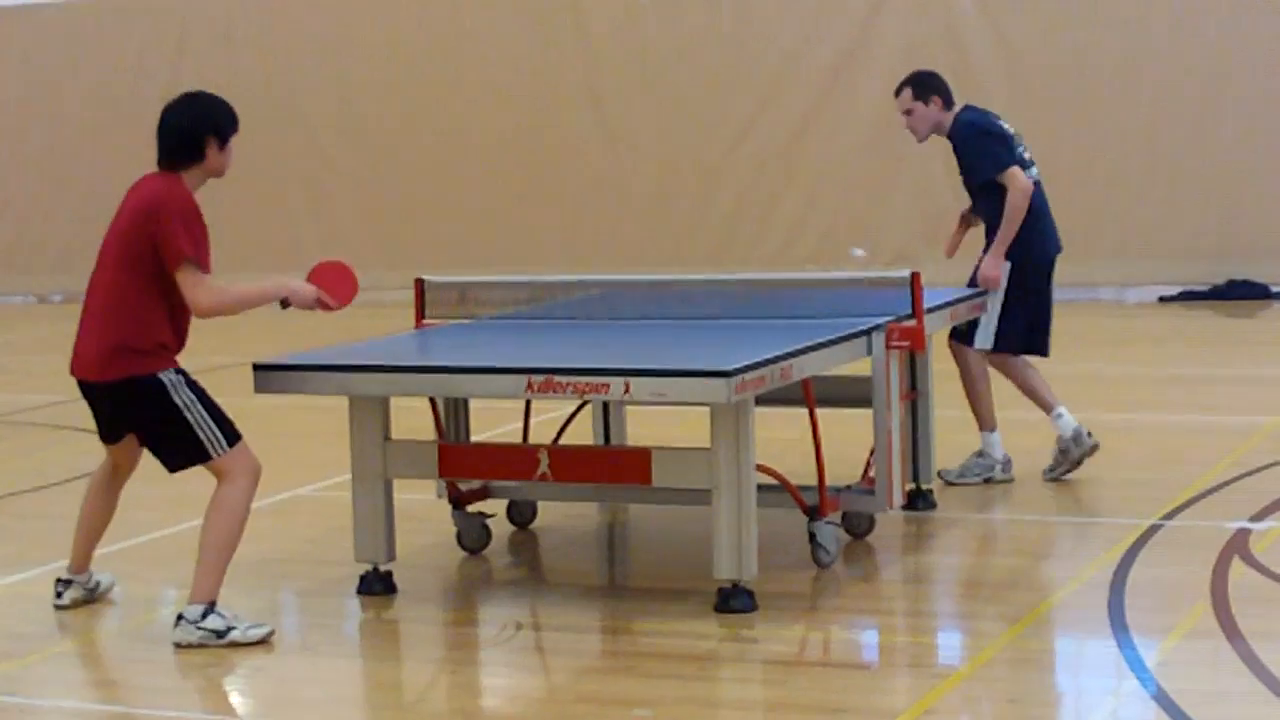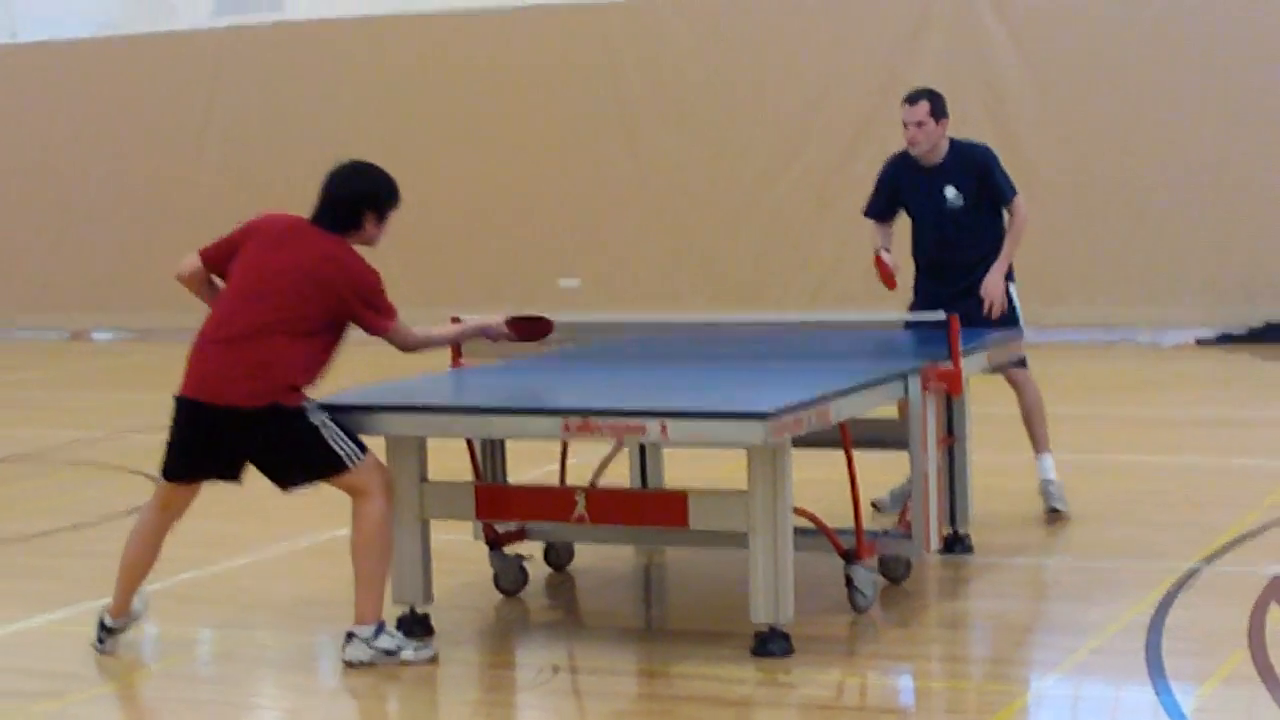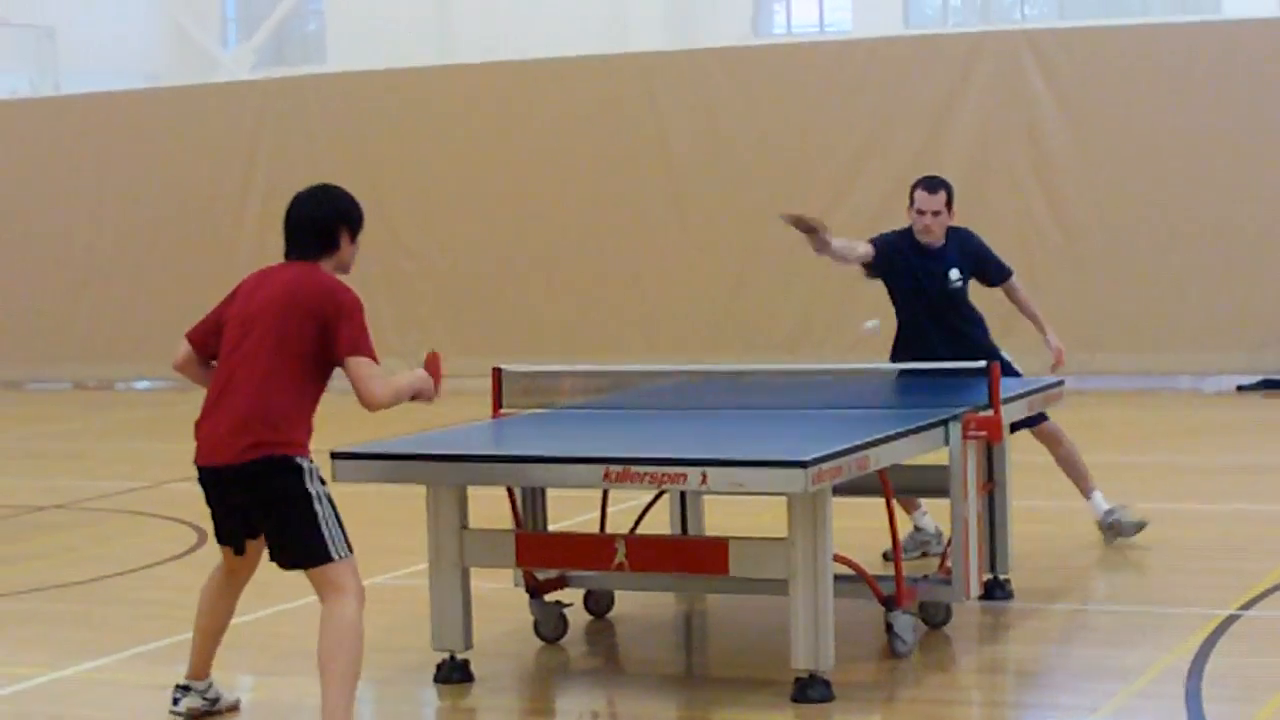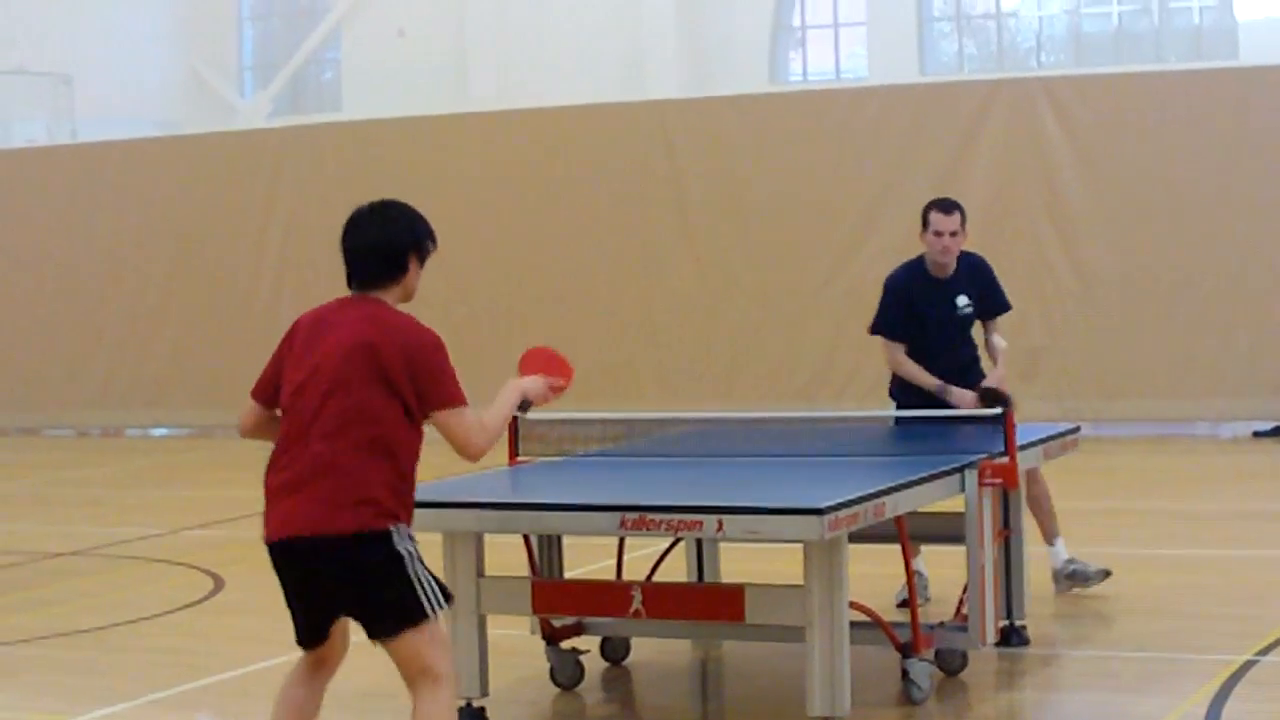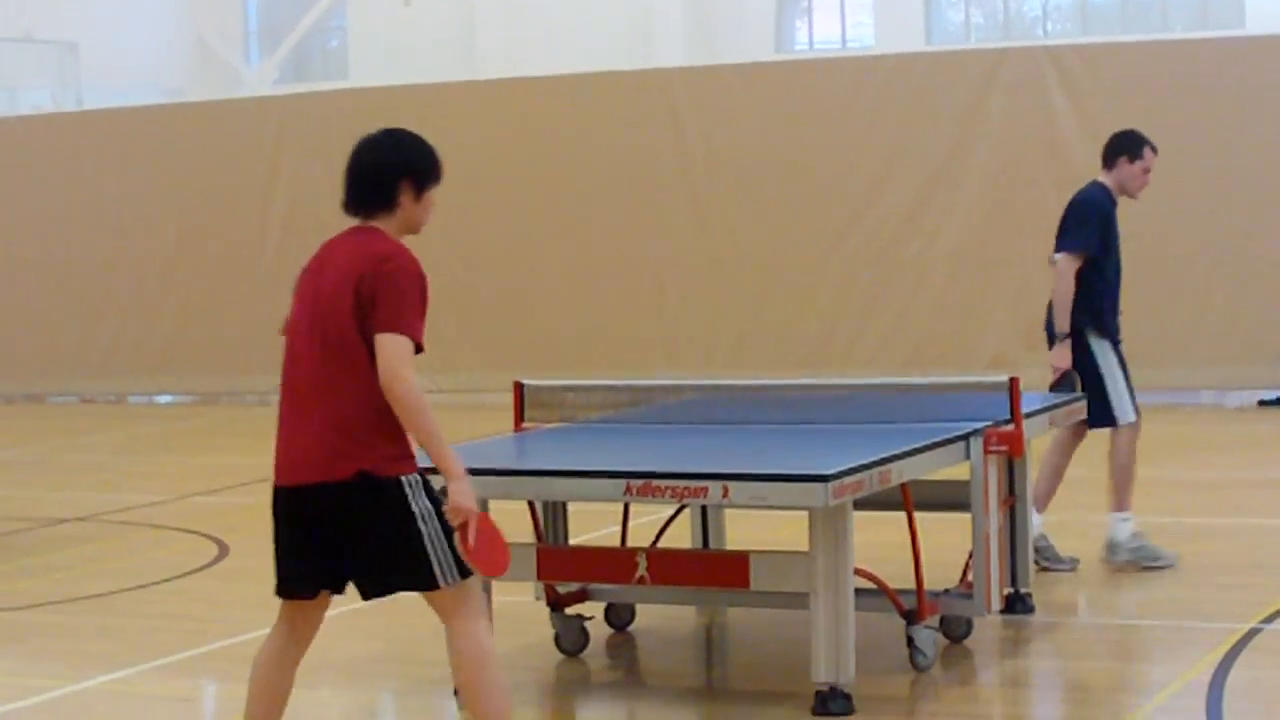
dt=0.7s
person 1, frame 1
left shoulder: (148, 190)
right shoulder: (176, 204)
right elbow: (203, 301)
left wrist: (206, 285)
right wrist: (283, 288)
left hip: (98, 359)
right hip: (140, 365)
left knee: (122, 455)
right knee: (240, 469)
left ankle: (75, 578)
right ankle: (199, 614)
person 1, frame 2
left shoulder: (265, 229)
right shoulder: (353, 274)
left elbow: (189, 271)
right elbow: (406, 340)
right wrist: (474, 328)
left hip: (200, 389)
right hip: (267, 400)
left knee: (168, 500)
right knee: (373, 485)
left ankle: (113, 619)
right ankle: (366, 633)
person 1, frame 3
left shoulder: (251, 287)
right shoulder: (336, 295)
left elbow: (184, 359)
right elbow: (373, 394)
right wrist: (414, 380)
left hip: (215, 454)
right hip: (271, 456)
left knee: (236, 562)
right knee: (342, 589)
person 1, frame 4
left shoulder: (307, 327)
right shoulder: (411, 339)
left elbow: (251, 421)
right elbow: (472, 443)
right wrist: (518, 388)
left hip: (286, 530)
right hip: (359, 532)
left knee: (321, 658)
right knee: (433, 673)
person 1, frame 5
left shoulder: (326, 258)
right shoulder: (394, 264)
right elbow: (395, 379)
right wrist: (454, 473)
left hip: (298, 470)
right hip: (369, 469)
left knee: (294, 625)
right knee: (465, 607)
person 2, frame 1
left shoulder: (971, 131)
right shoulder: (974, 122)
left elbow: (1022, 185)
right elbow: (1012, 176)
left wrist: (996, 254)
right wrist: (975, 208)
left hip: (1017, 249)
right hip: (1029, 247)
left knee: (964, 342)
right knee: (1003, 352)
left ankle: (994, 454)
right ankle: (1069, 429)
person 2, frame 2
left shoulder: (978, 159)
right shoulder: (898, 169)
left elbow: (1018, 212)
right elbow: (881, 219)
left wrist: (998, 272)
right wrist: (884, 250)
left hip: (986, 283)
right hip: (934, 288)
left knee: (1016, 371)
left ankle: (1048, 476)
person 2, frame 3
left shoulder: (967, 244)
right shoulder: (893, 247)
left elbow: (1009, 283)
right elbow: (857, 252)
left wrist: (1047, 333)
right wrist: (825, 242)
left hip: (977, 355)
right hip: (919, 363)
left knee: (1043, 426)
left ankle: (1102, 511)
right ankle: (925, 527)
person 2, frame 4
left shoulder: (976, 269)
right shoulder: (901, 283)
left elbow: (990, 326)
right elbow: (895, 356)
left wrist: (999, 372)
right wrist: (948, 392)
left hip: (976, 388)
right hip: (919, 395)
left knee: (1026, 464)
left ankle: (1062, 562)
right ankle: (917, 573)
person 2, frame 5
left shoulder: (1094, 202)
right shoulder: (1093, 204)
left elbow: (1068, 268)
right elbow: (1064, 268)
right wrist: (1062, 339)
left hip: (1088, 330)
right hip: (1087, 332)
left knee: (1073, 430)
right knee: (1126, 423)
left ankle: (1032, 533)
right ankle: (1122, 534)
